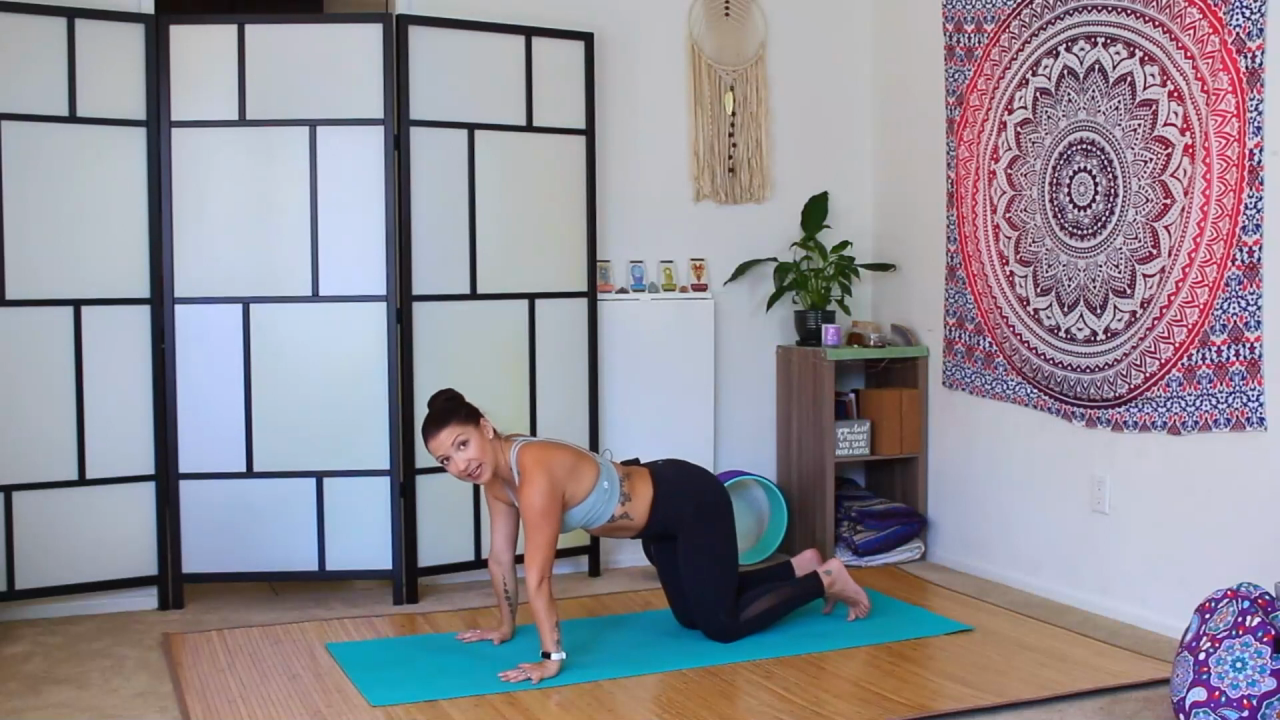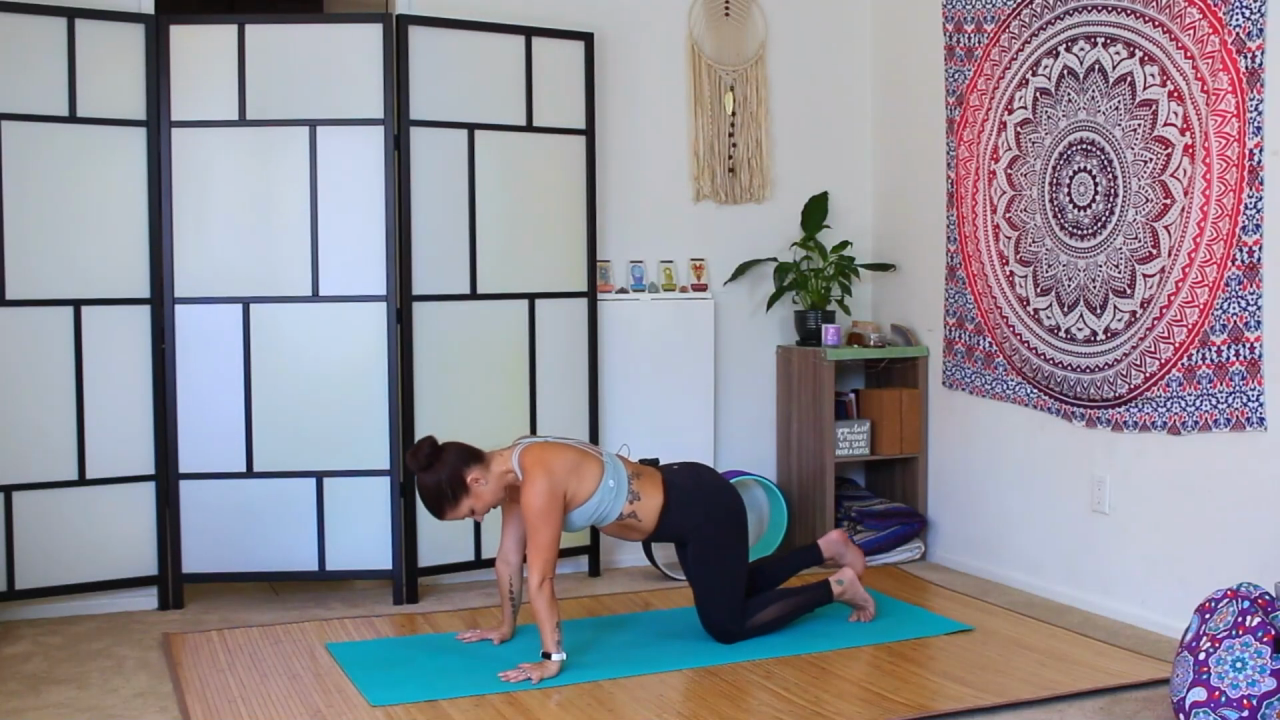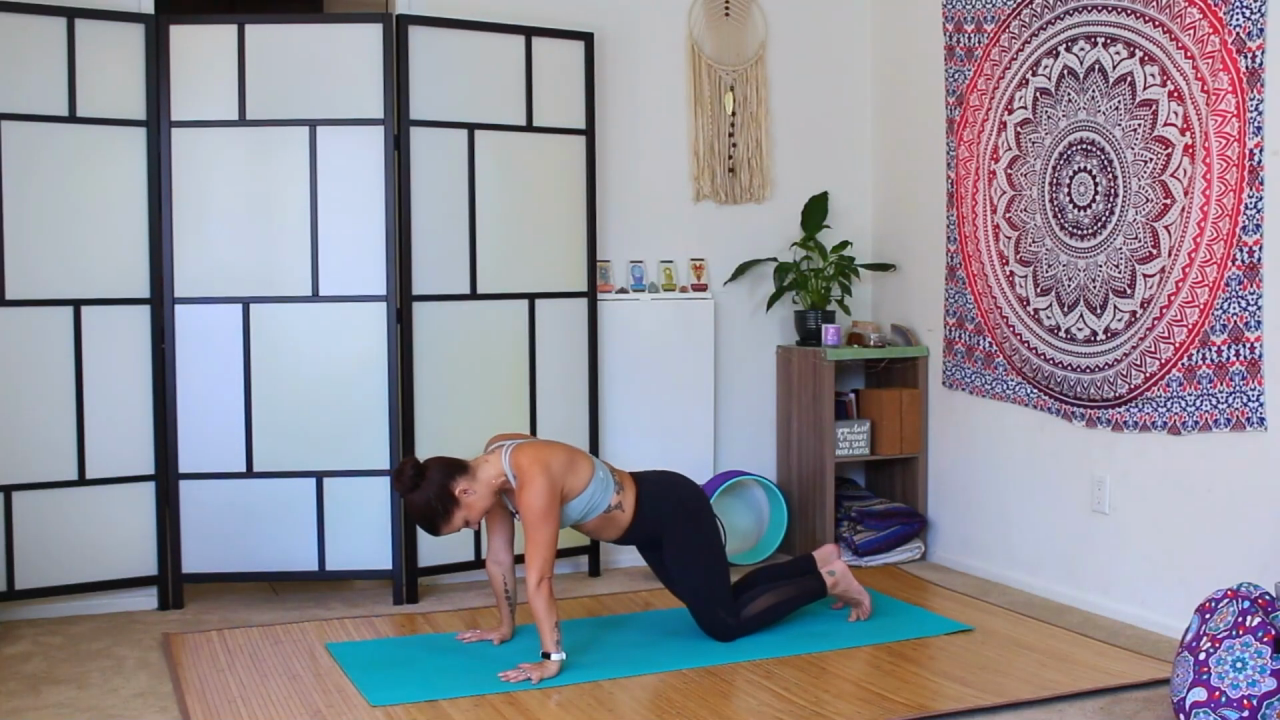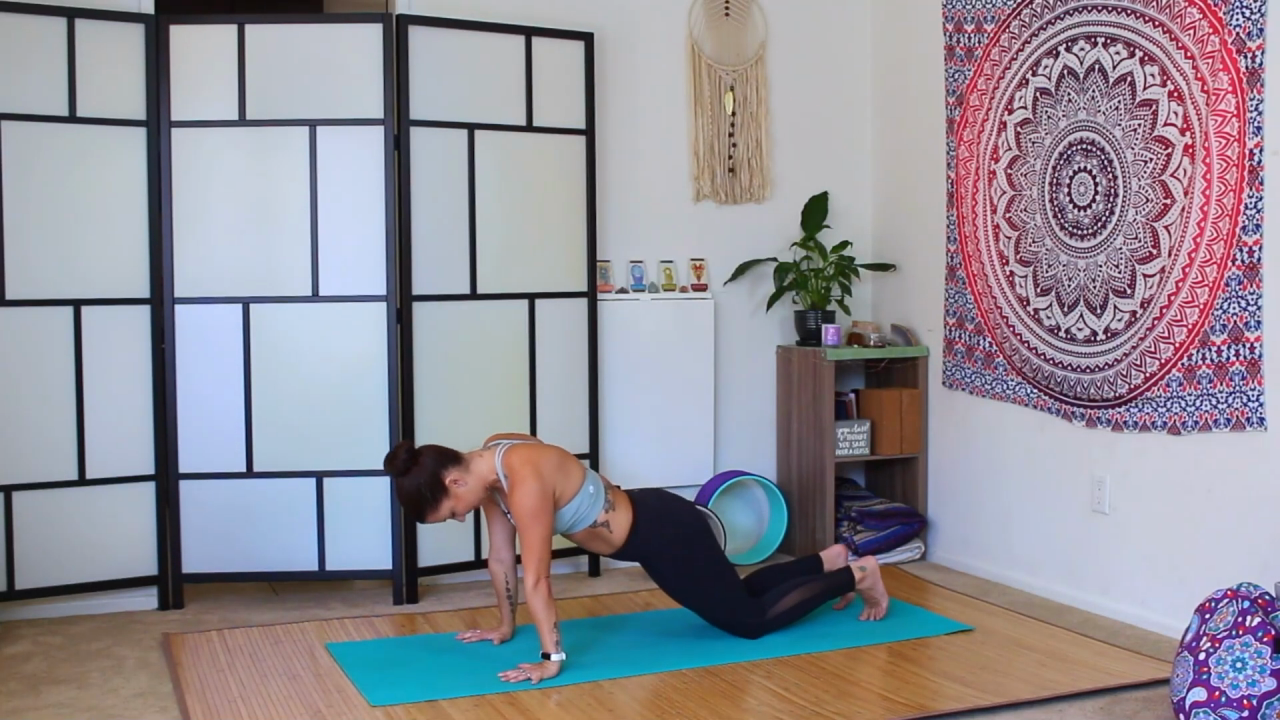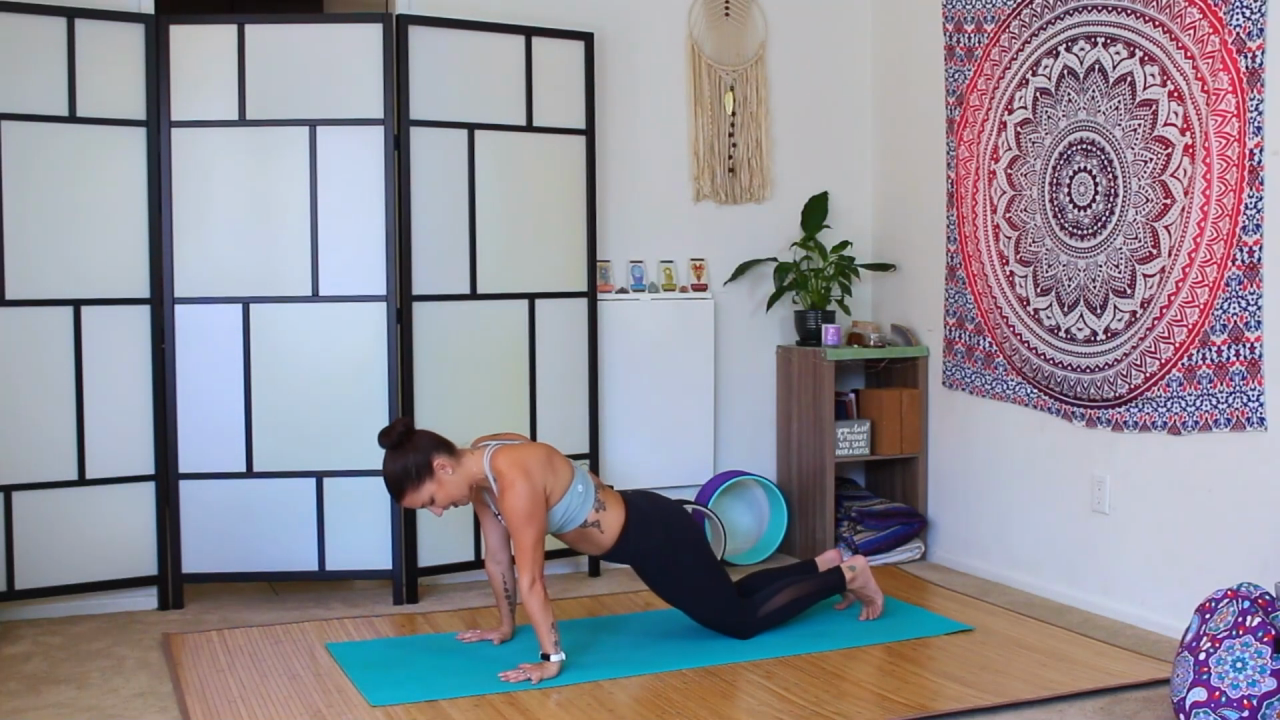
dt=1s
person 1, frame 1
left shoulder: (535, 472)
right shoulder: (496, 471)
left elbow: (538, 576)
right elbow: (500, 557)
left wrist: (551, 658)
right wrist: (505, 625)
left hip: (692, 502)
right hip: (665, 509)
left knee: (721, 625)
right knee: (692, 615)
left ankle: (825, 580)
right ankle: (801, 566)
person 1, frame 2
left shoulder: (537, 478)
right shoulder: (513, 469)
left elbow: (538, 577)
right elbow: (509, 557)
left wrist: (552, 658)
right wrist: (505, 626)
left hip: (706, 508)
right hip: (684, 497)
left knee: (726, 626)
right knee: (726, 592)
left ankle: (837, 586)
right ankle: (827, 547)
person 1, frame 3
left shoulder: (532, 477)
right shoulder: (490, 469)
left elbow: (538, 577)
right elbow: (498, 558)
left wrist: (552, 658)
right wrist: (505, 626)
left hip: (674, 509)
right hip: (647, 522)
left knee: (723, 624)
right knee: (716, 603)
left ankle: (829, 580)
right ankle: (817, 560)
person 1, frame 4
left shoulder: (523, 478)
right shoulder: (488, 465)
left elbow: (536, 577)
right elbow: (500, 557)
left wrist: (551, 659)
right wrist: (505, 625)
left hip: (664, 532)
right hip: (644, 525)
left knee: (750, 620)
right knee: (731, 597)
left ankle: (856, 575)
right ankle: (827, 561)
person 1, frame 5
left shoulder: (513, 478)
right shoulder: (479, 465)
left elbow: (530, 578)
right elbow: (496, 557)
left wrist: (552, 659)
right wrist: (505, 626)
left hip: (654, 535)
right hip: (635, 526)
left knee: (740, 621)
right knee: (725, 601)
left ankle: (847, 575)
right ankle: (823, 564)
